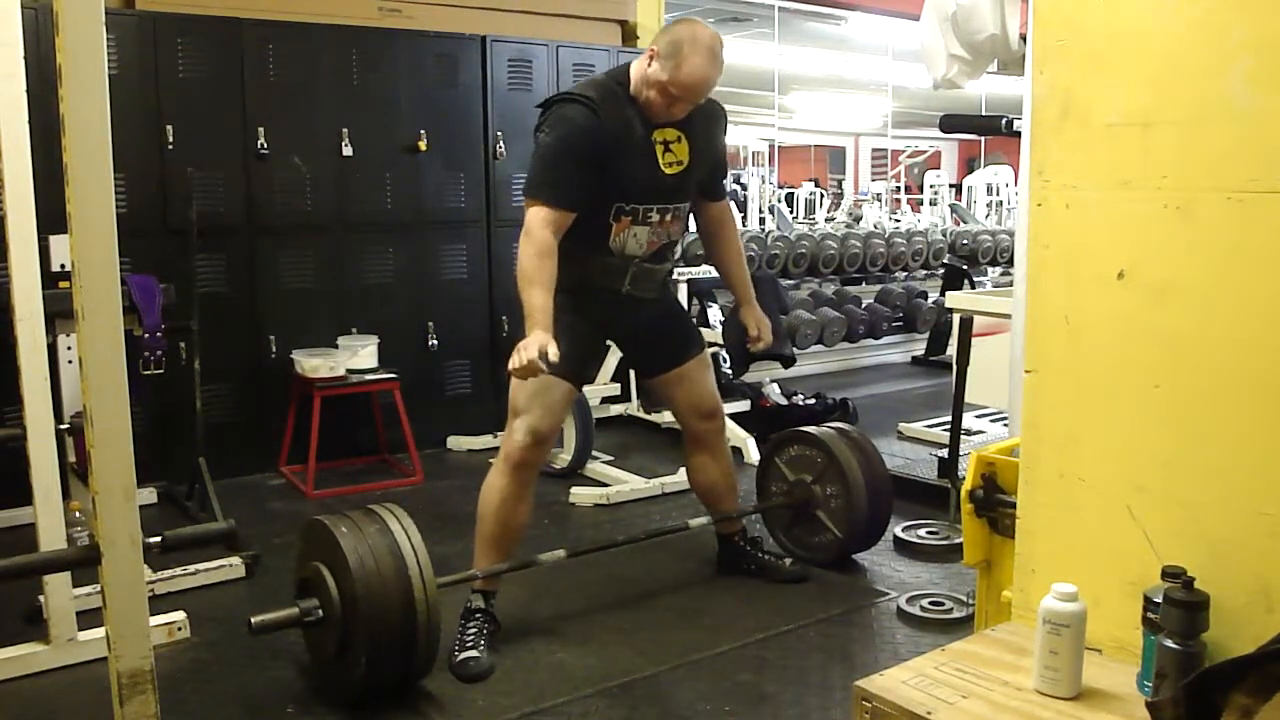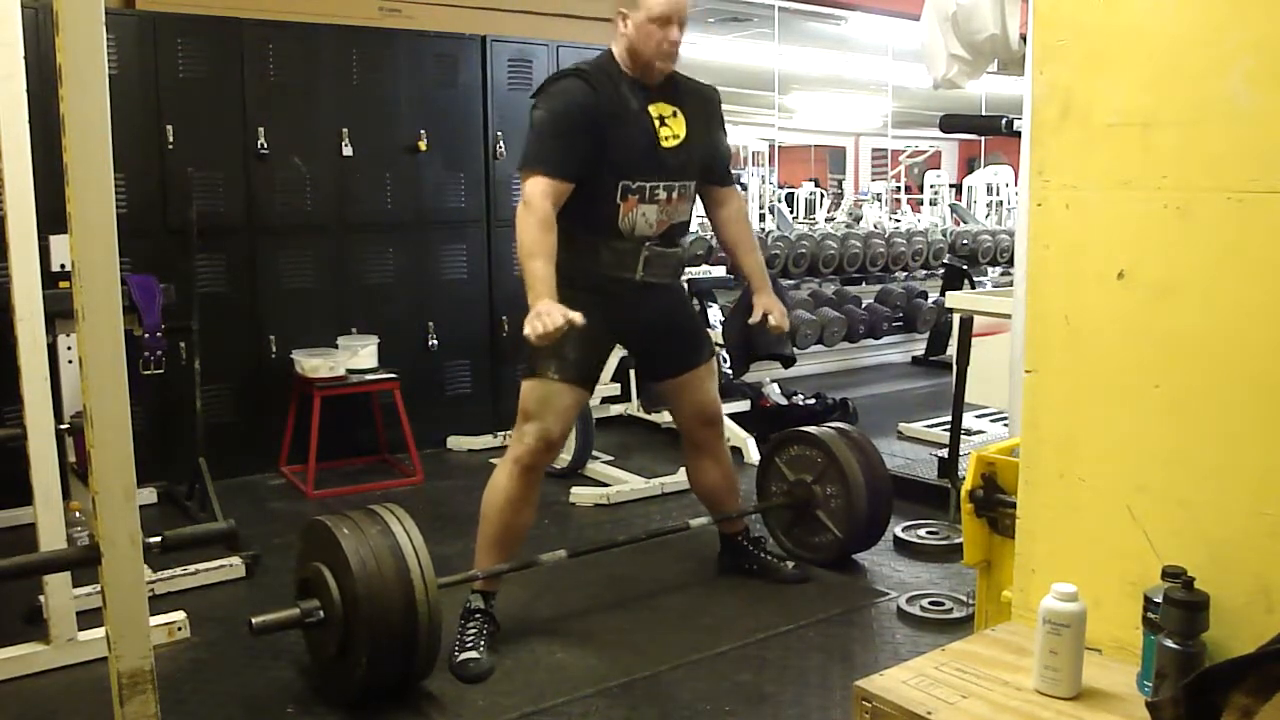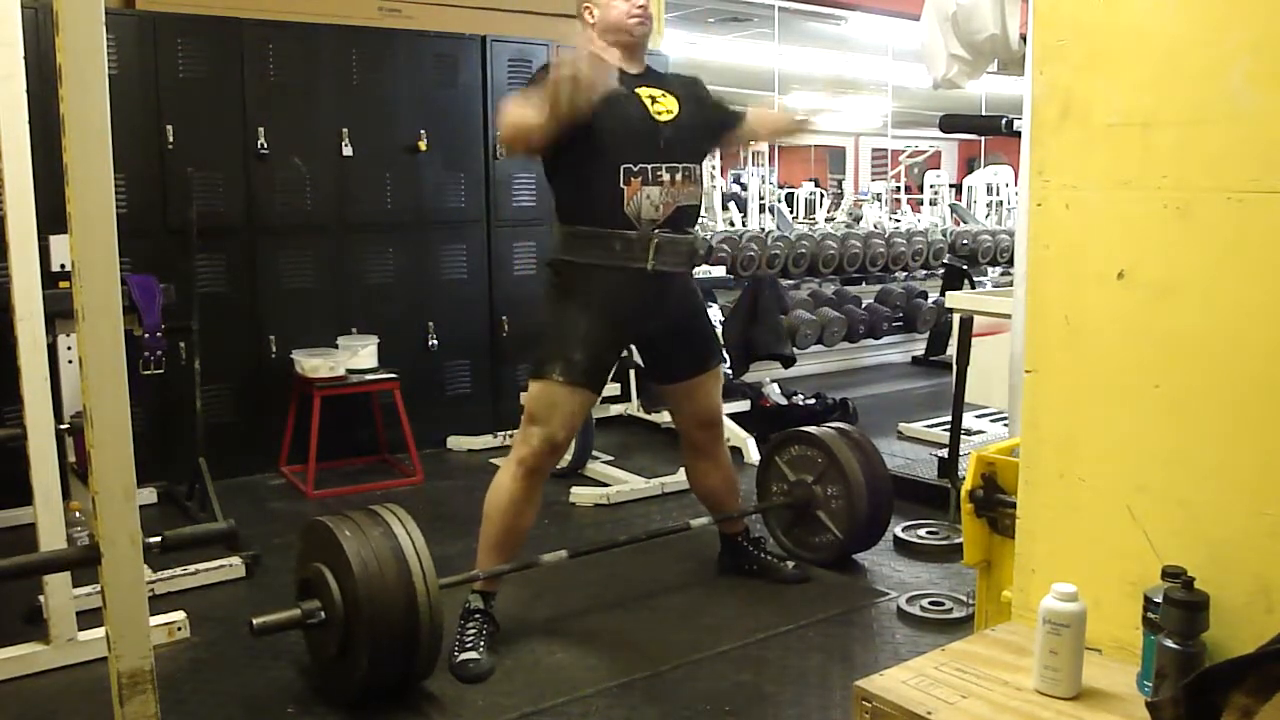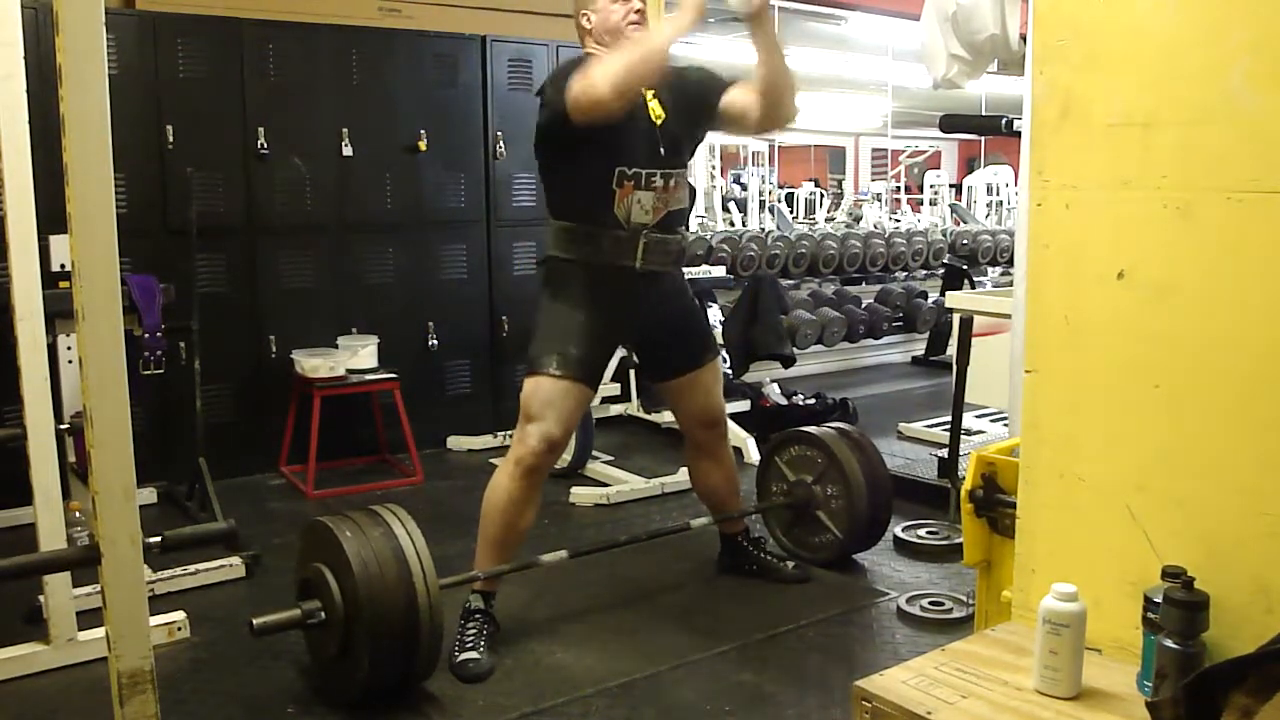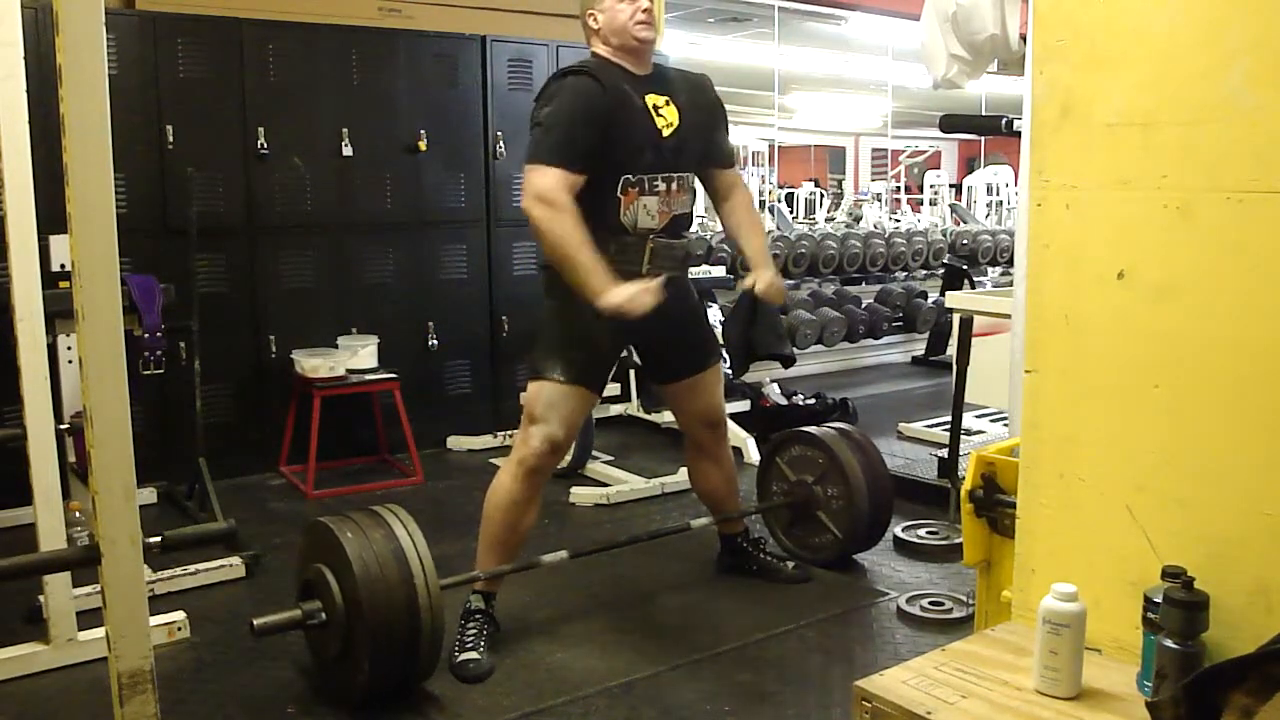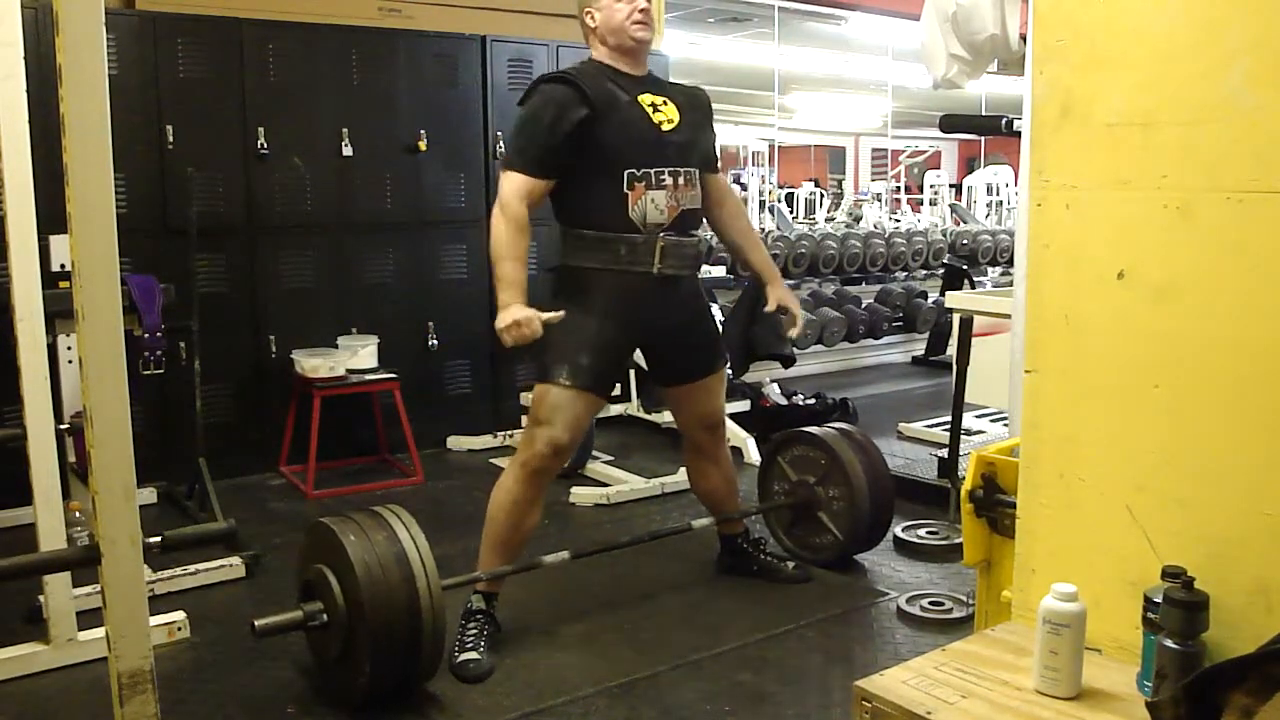
dt=0.4s
person 1, frame 1
left shoulder: (705, 121)
right shoulder: (582, 117)
left elbow: (715, 212)
right elbow: (541, 228)
left wrist: (747, 302)
right wrist: (538, 328)
left hip: (651, 291)
right hip: (577, 293)
left knee: (706, 417)
right knee: (525, 442)
left ankle: (736, 544)
right ankle: (478, 607)
person 1, frame 2
left shoulder: (698, 101)
right shoulder: (576, 95)
left elbow: (725, 200)
right elbow: (537, 202)
left wrist: (763, 288)
right wrist: (543, 301)
left hip: (662, 288)
right hip: (587, 290)
left knee: (706, 423)
right knee: (533, 445)
left ankle: (738, 545)
right ankle: (478, 606)
person 1, frame 3
left shoulder: (685, 92)
right shoulder: (574, 81)
left elbow: (751, 127)
right elbow: (515, 131)
left wrist: (809, 116)
right wrist: (557, 103)
left hip: (671, 285)
right hip: (592, 286)
left knee: (706, 426)
right knee: (537, 447)
left ankle: (738, 545)
right ankle: (478, 607)
person 1, frame 4
left shoulder: (687, 87)
right shoulder: (575, 80)
left elbow: (776, 112)
right elbow: (612, 92)
left hip: (662, 281)
right hip: (585, 284)
left knee: (710, 423)
right knee: (536, 445)
left ankle: (738, 545)
right ankle: (478, 607)
person 1, frame 5
left shoulder: (694, 92)
right shoulder: (580, 92)
left elbow: (728, 187)
right elbow: (542, 198)
left wrist: (760, 263)
right wrist: (606, 289)
left hip: (668, 286)
right hip: (592, 297)
left knee: (710, 427)
right knee: (539, 448)
left ankle: (738, 545)
right ankle: (478, 607)
person 1, frame 6
left shoulder: (687, 100)
right shoulder: (566, 97)
left elbow: (720, 197)
right elbow: (512, 201)
left wrist: (772, 277)
right wrist: (512, 301)
left hip: (679, 289)
right hip: (599, 291)
left knee: (709, 431)
right knee: (545, 448)
left ankle: (738, 547)
right ankle: (480, 607)
